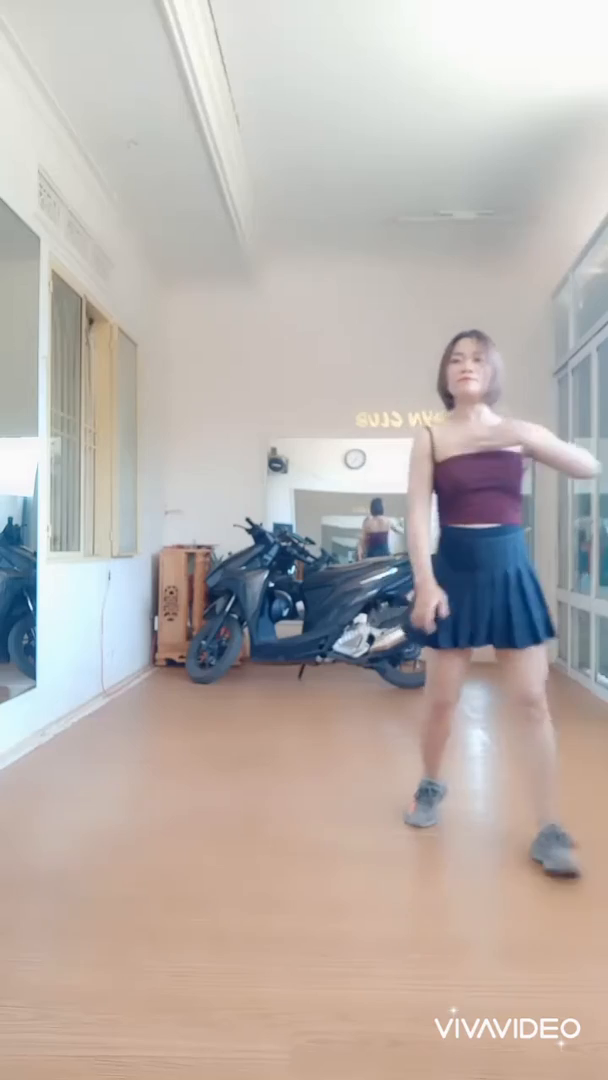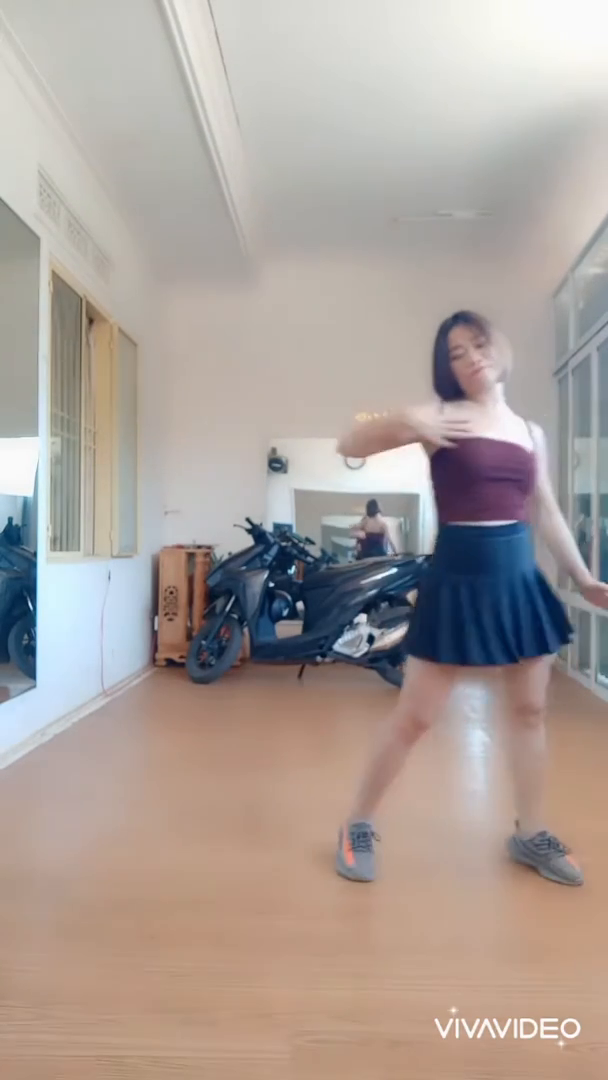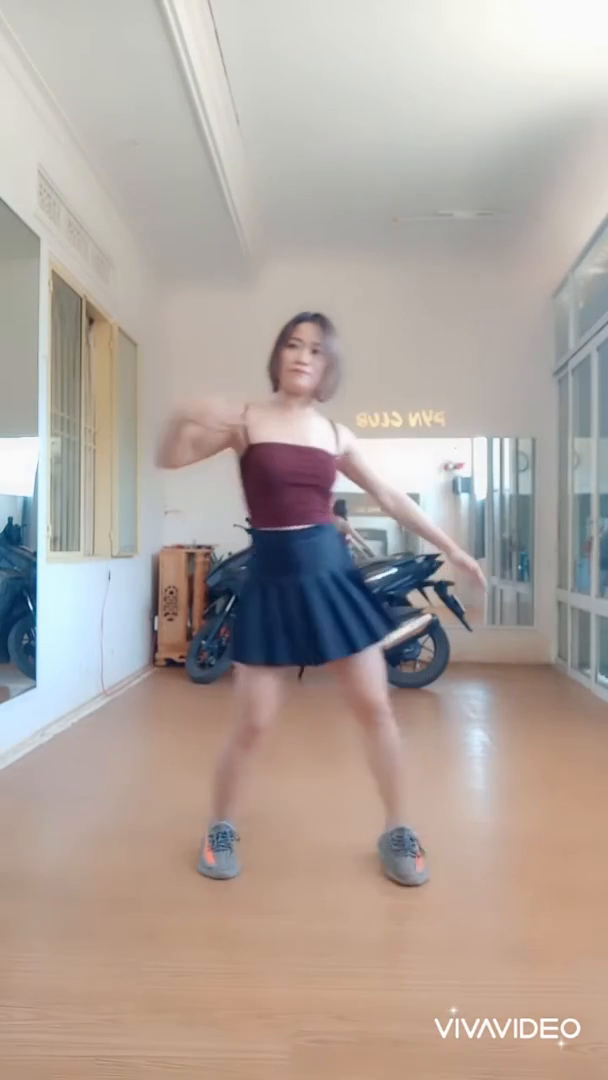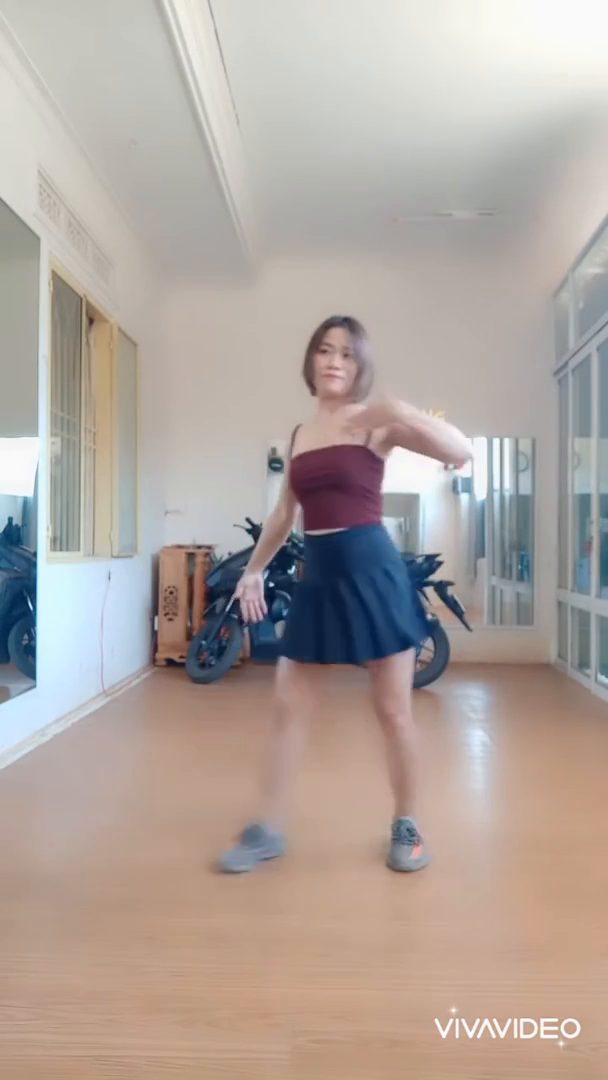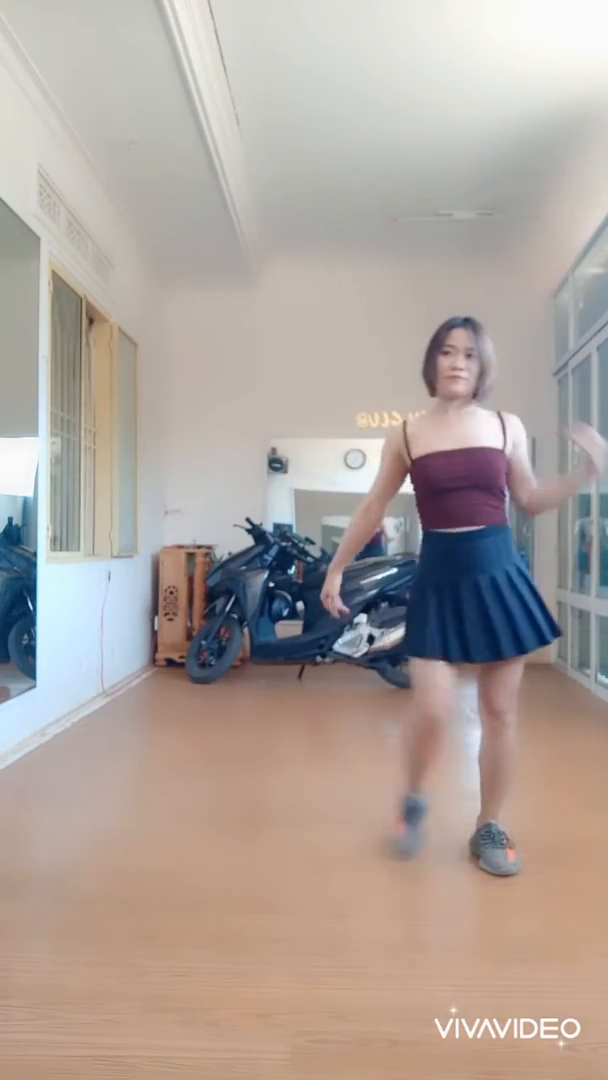
dt=1s
person 1, frame 1
left shoulder: (520, 430)
right shoulder: (430, 439)
left elbow: (587, 467)
right elbow: (418, 514)
left wrist: (521, 439)
right wrist: (426, 582)
left hip: (510, 572)
right hip: (455, 575)
left knee: (533, 703)
right knee: (440, 699)
left ankle: (548, 830)
right ankle: (430, 785)
person 1, frame 2
left shoulder: (530, 434)
right shoulder: (438, 415)
left elbow: (546, 514)
right elbow: (349, 447)
right wrist: (419, 428)
left hip: (515, 580)
right hip: (454, 578)
left knee: (529, 714)
right knee: (413, 719)
left ankle: (529, 834)
right ankle: (356, 828)
person 1, frame 3
left shoulder: (336, 434)
right shoulder: (244, 417)
left elbow: (388, 496)
right elbow: (171, 457)
left wrist: (450, 547)
right wrist: (183, 420)
left hip: (330, 576)
right hip: (270, 582)
left knee: (375, 707)
right knee: (251, 724)
left ankle: (397, 830)
right ankle: (219, 828)
person 1, frame 4
left shoulder: (378, 422)
right shoulder: (299, 435)
left elbow: (459, 453)
right elbow: (285, 513)
left wrist: (400, 410)
right wrist: (253, 569)
left hip: (376, 576)
right hip: (320, 581)
left knee: (393, 713)
right knee: (287, 709)
left ankle: (406, 823)
right ankle: (267, 828)
person 1, frame 5
left shoulder: (506, 426)
right shoulder: (407, 434)
left elbow: (529, 499)
right elbow: (373, 508)
right wrist: (336, 568)
left hip: (502, 576)
right hip: (441, 579)
left knee: (501, 713)
right knee: (431, 712)
left ankle: (489, 826)
right ankle: (413, 801)
